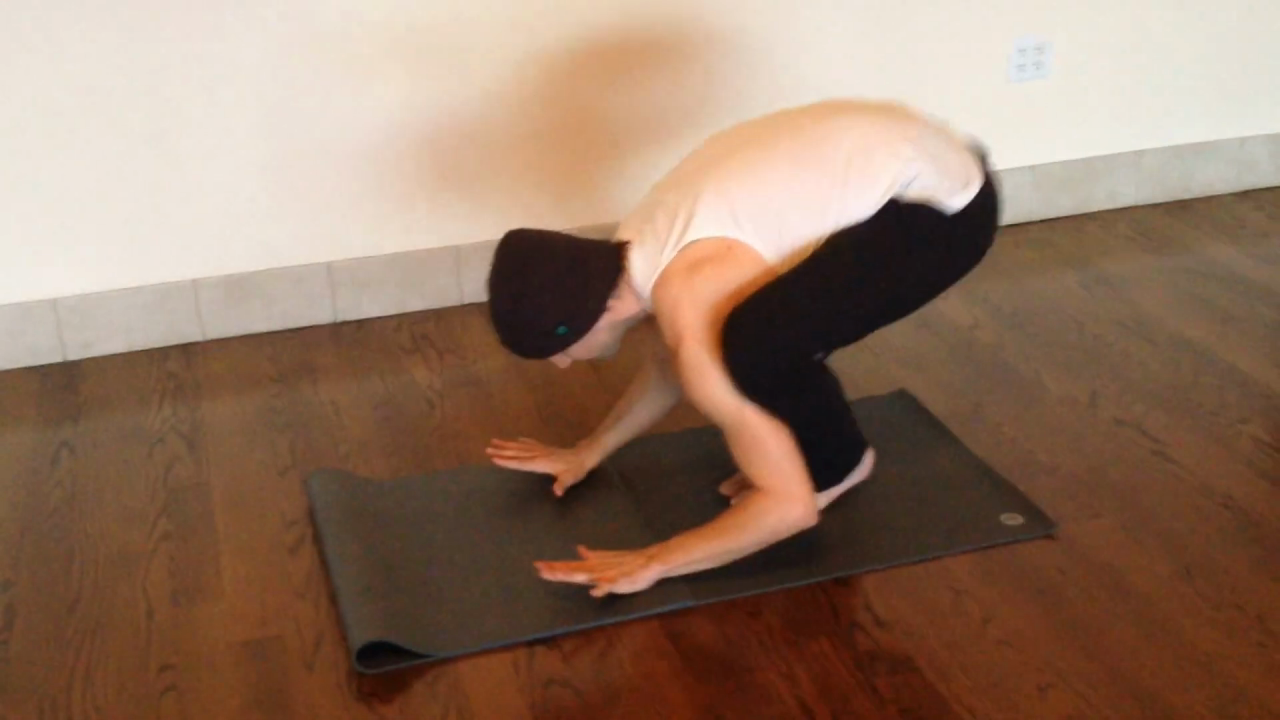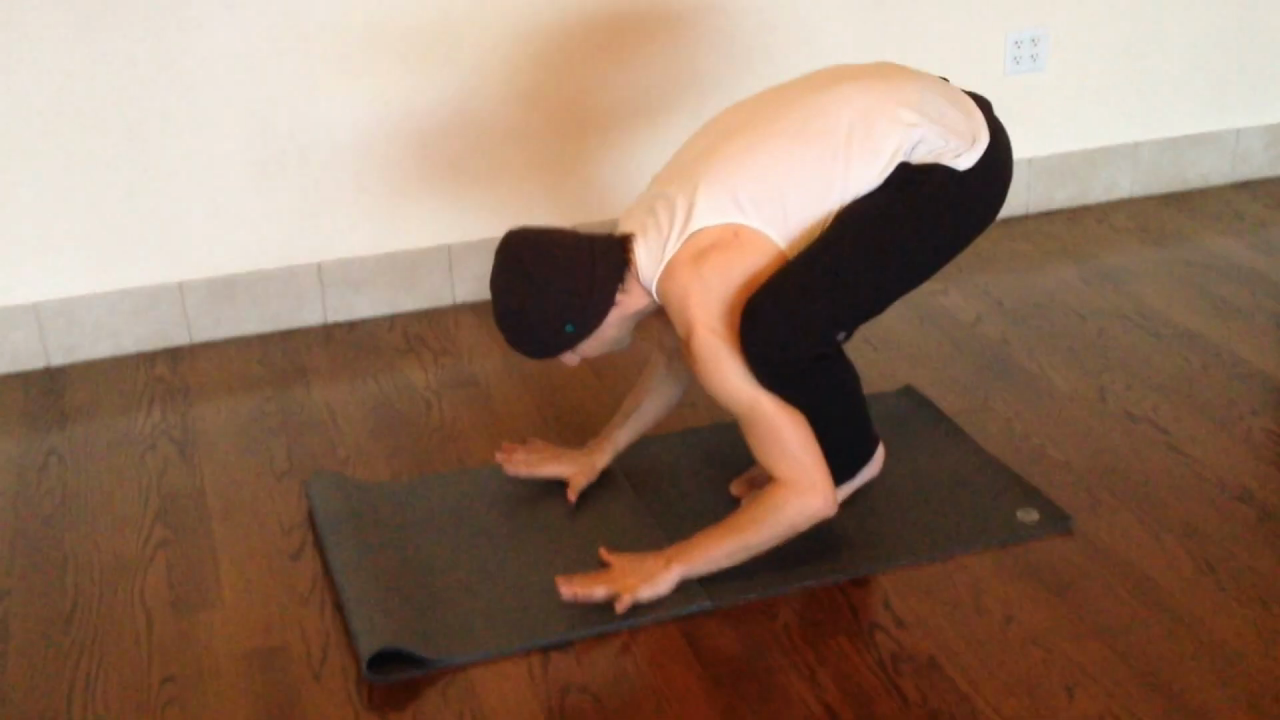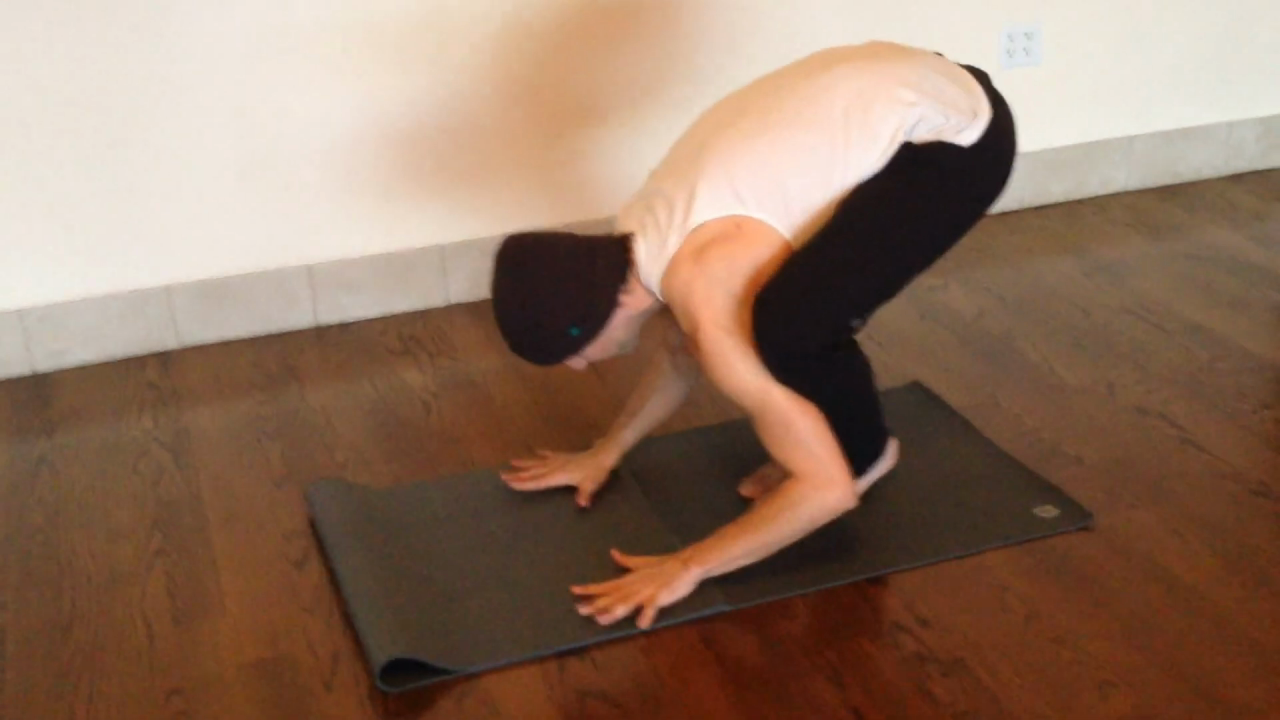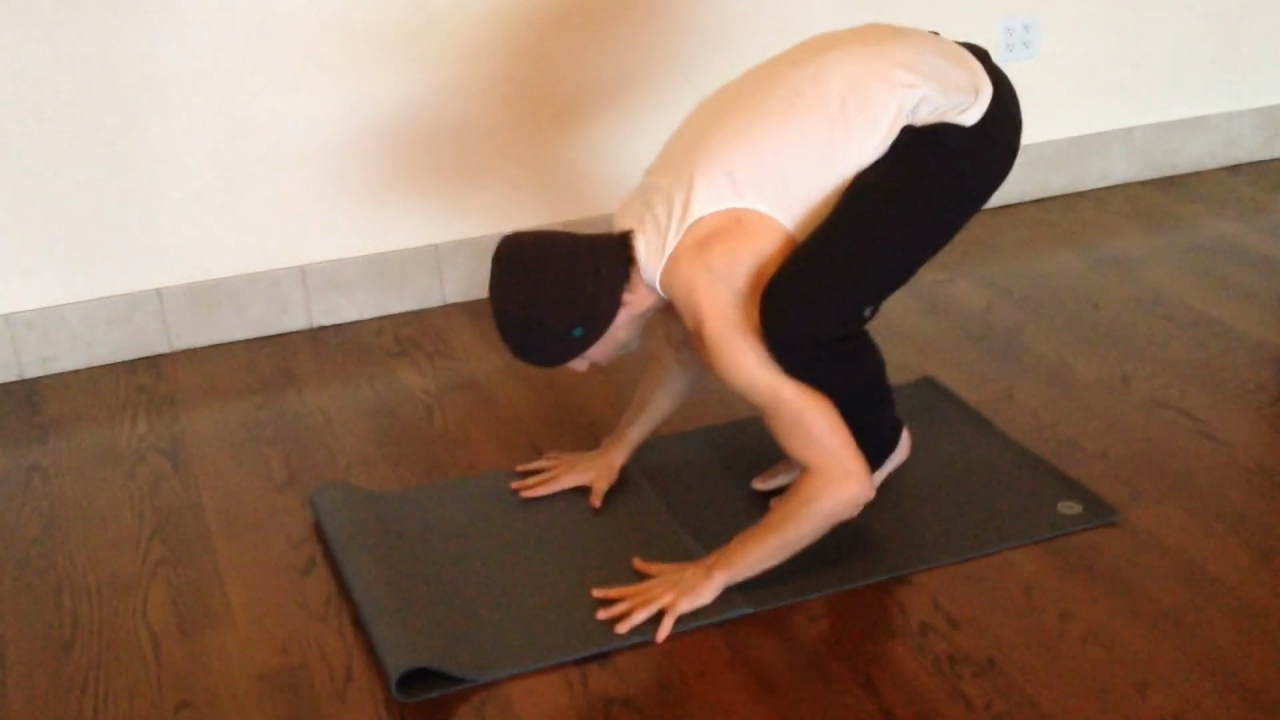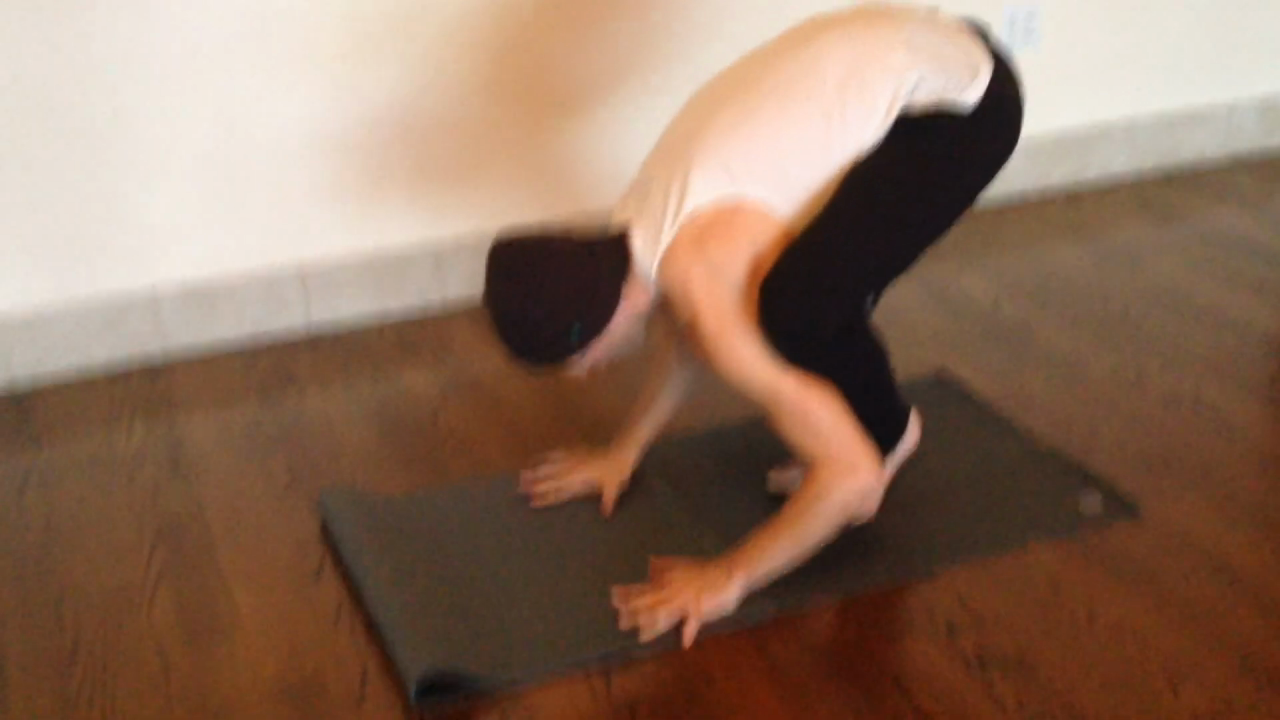
dt=0.2s
person 1, frame 1
left shoulder: (694, 319)
right shoulder: (637, 245)
left elbow: (792, 504)
left wrist: (651, 563)
right wrist: (588, 451)
left hip: (946, 200)
right hip: (897, 152)
left knee: (755, 344)
left ankle: (835, 465)
right ankle: (801, 447)
person 1, frame 2
left shoulder: (705, 309)
right shoulder: (640, 239)
left elbow: (811, 495)
right elbow: (679, 354)
left wrist: (670, 564)
right wrist: (599, 451)
left hip: (954, 158)
right hip: (900, 111)
left knee: (776, 332)
left ankle: (850, 458)
right ankle: (815, 441)
person 1, frame 3
left shoulder: (710, 303)
right shoulder: (640, 236)
left elbow: (828, 488)
right elbow: (681, 352)
left wrist: (687, 567)
right wrist: (604, 453)
left hip: (956, 133)
right hip: (896, 93)
left knee: (790, 323)
left ankle: (863, 453)
right ankle: (827, 435)
person 1, frame 4
left shoulder: (714, 297)
right shoulder: (641, 230)
left elbow: (846, 483)
right elbow: (684, 343)
left wrist: (710, 574)
right wrist: (613, 451)
left hip: (961, 115)
right hip: (893, 73)
left knee: (799, 316)
left ankle: (877, 444)
right ankle: (834, 429)
person 1, frame 5
left shoulder: (709, 291)
right shoulder: (639, 228)
left elbow: (852, 473)
left wrist: (729, 576)
right wrist: (623, 450)
left hip: (961, 93)
right hip: (888, 56)
left knee: (799, 307)
left ankle: (886, 432)
right ankle: (840, 422)
